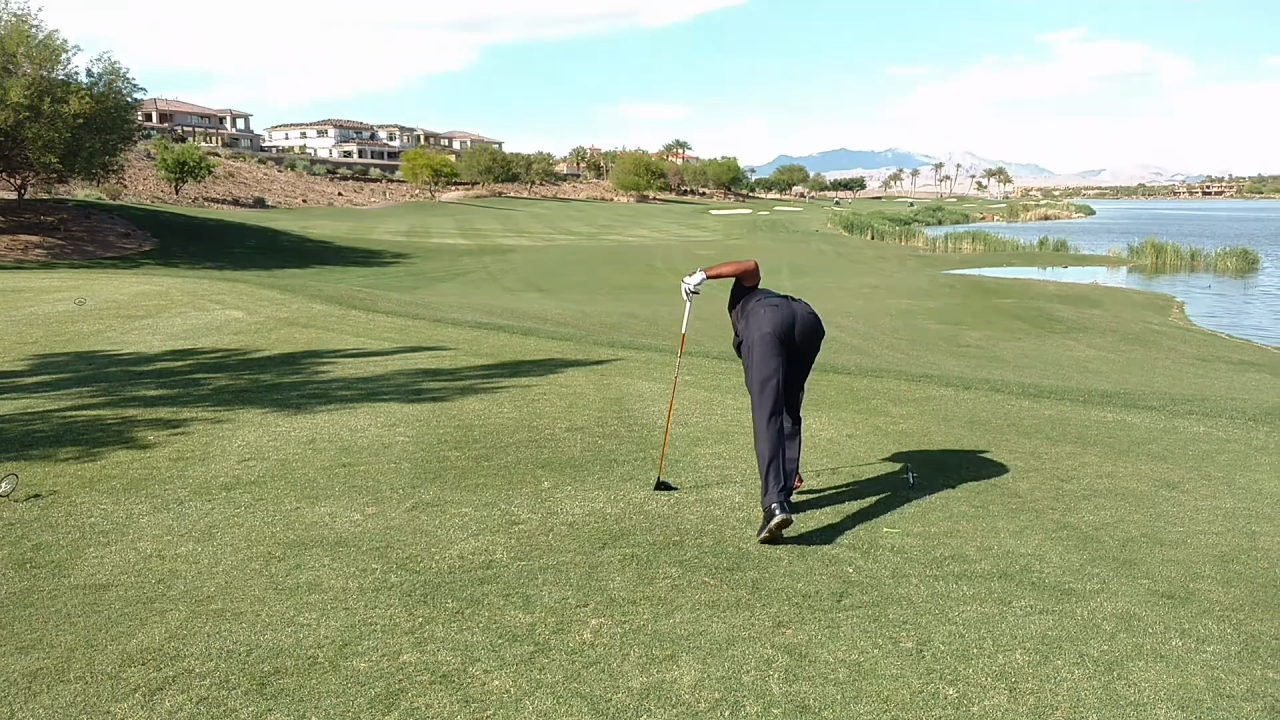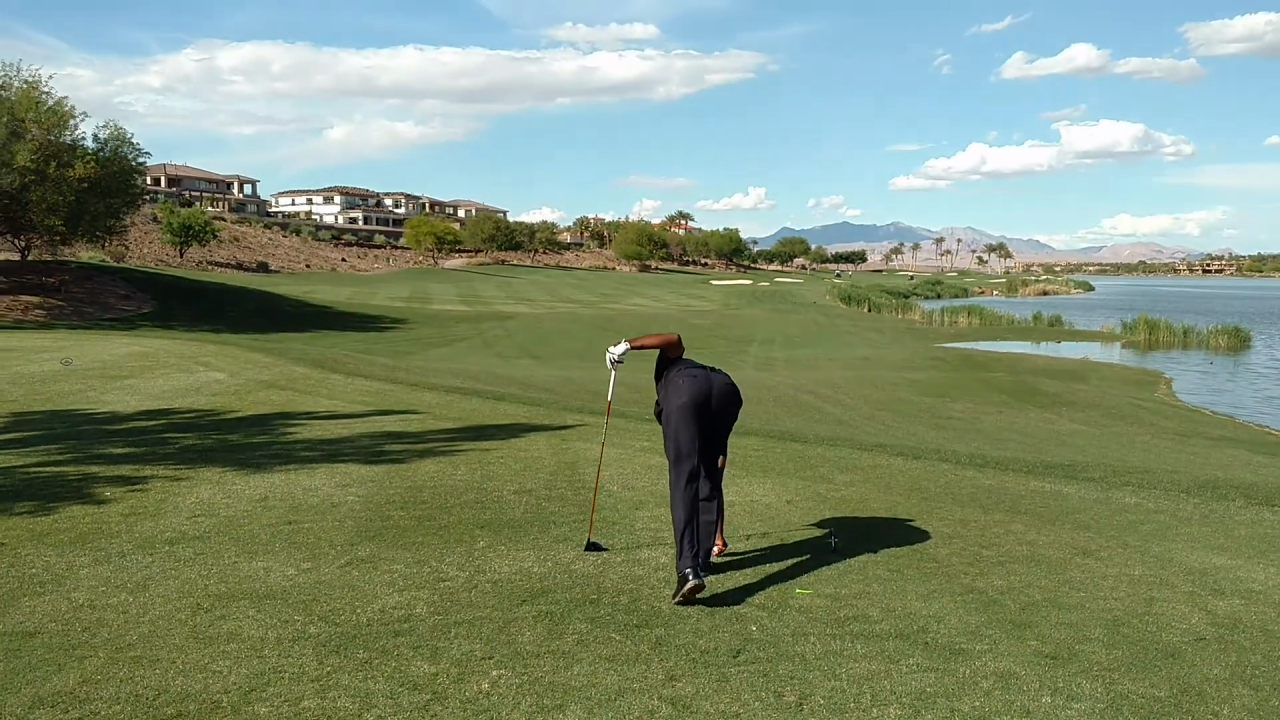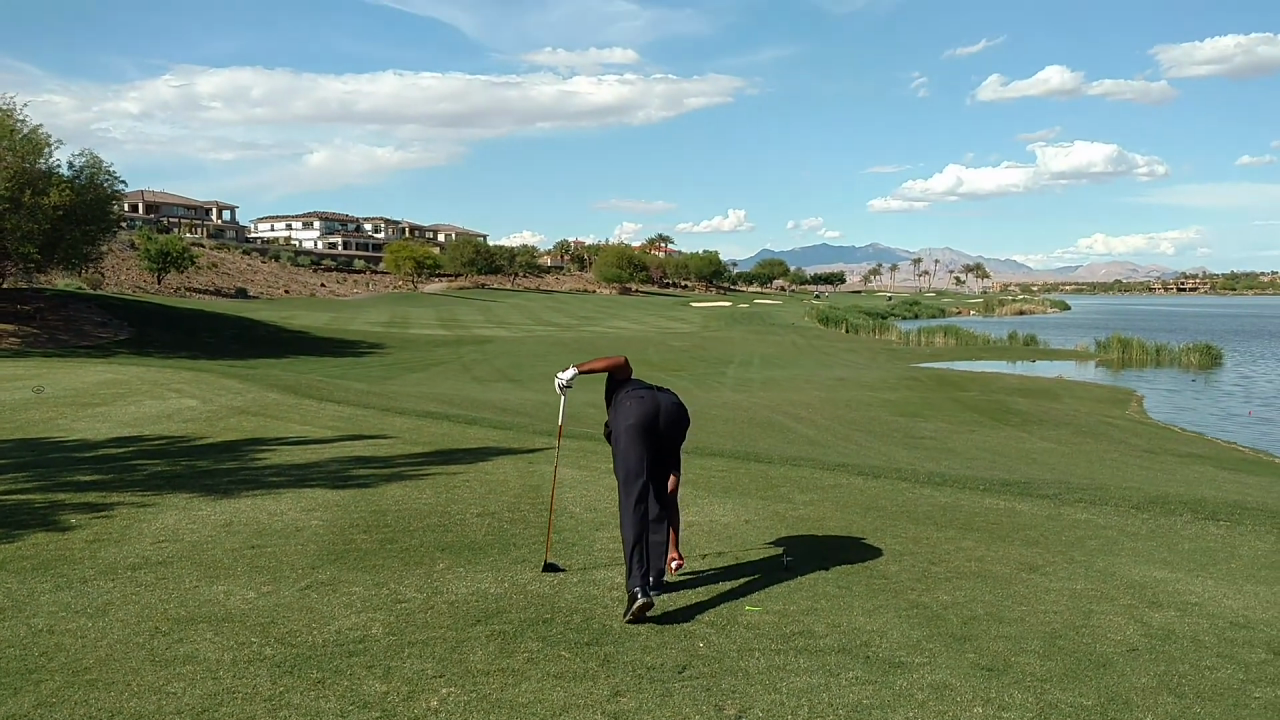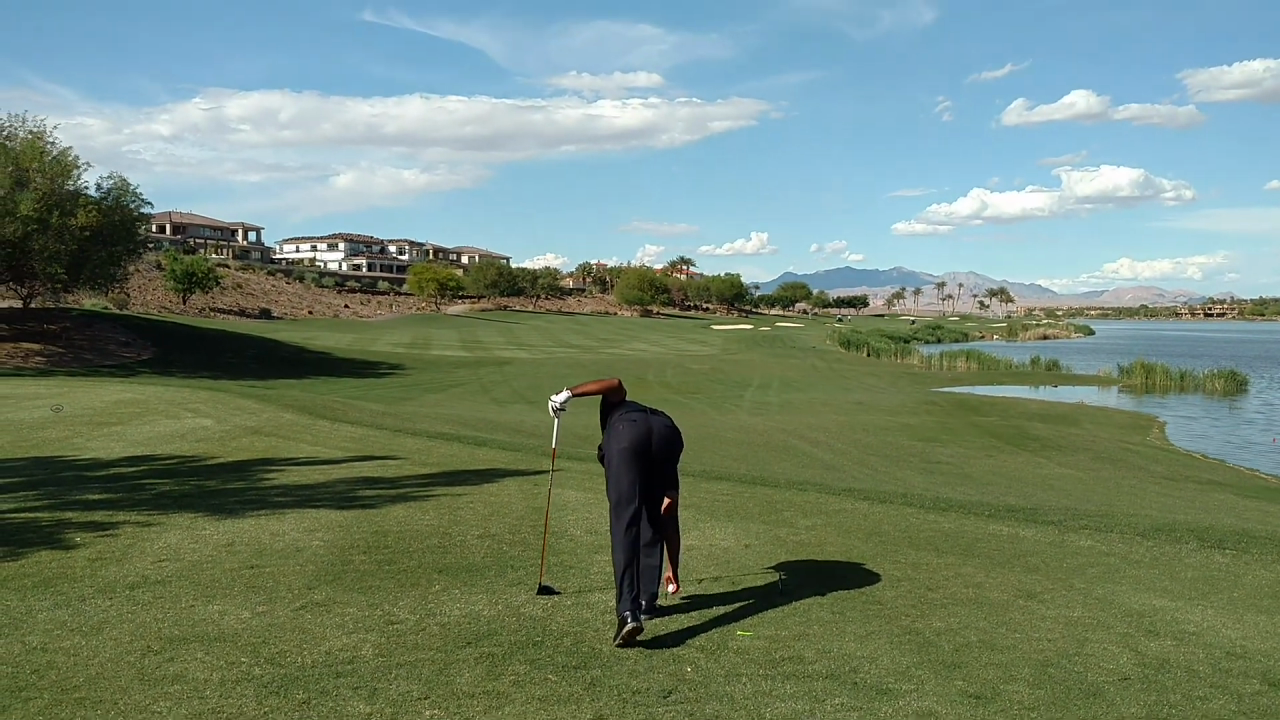
dt=1s
person 1, frame 1
left shoulder: (745, 298)
left elbow: (751, 267)
right elbow: (795, 400)
left wrist: (703, 274)
right wrist: (793, 470)
left hip: (765, 320)
right hip: (809, 321)
left knee: (766, 415)
right knee: (789, 412)
left ankle: (775, 504)
right ankle: (782, 495)
person 1, frame 2
left shoulder: (671, 369)
left elbow: (674, 340)
right elbow: (717, 476)
left wrist: (628, 345)
right wrist: (717, 534)
left hip: (685, 389)
right hip: (728, 392)
left knee: (683, 481)
right knee: (708, 479)
left ankle: (689, 569)
right ankle: (701, 557)
person 1, frame 3
left shoulder: (621, 391)
left elbow: (621, 363)
right elbow: (671, 498)
left wrist: (575, 370)
right wrist: (673, 549)
left hip: (633, 409)
right hip: (675, 412)
left knee: (633, 501)
right knee: (659, 496)
left ankle: (638, 588)
right ankle: (654, 576)
person 1, frame 4
left shoulder: (617, 413)
right shoulder: (667, 472)
left elbow: (615, 385)
right elbow: (670, 518)
left wrist: (569, 393)
right wrist: (672, 570)
left hip: (626, 432)
right hip: (668, 436)
left knee: (624, 524)
right knee: (652, 519)
left ankle: (628, 612)
right ankle: (647, 600)
